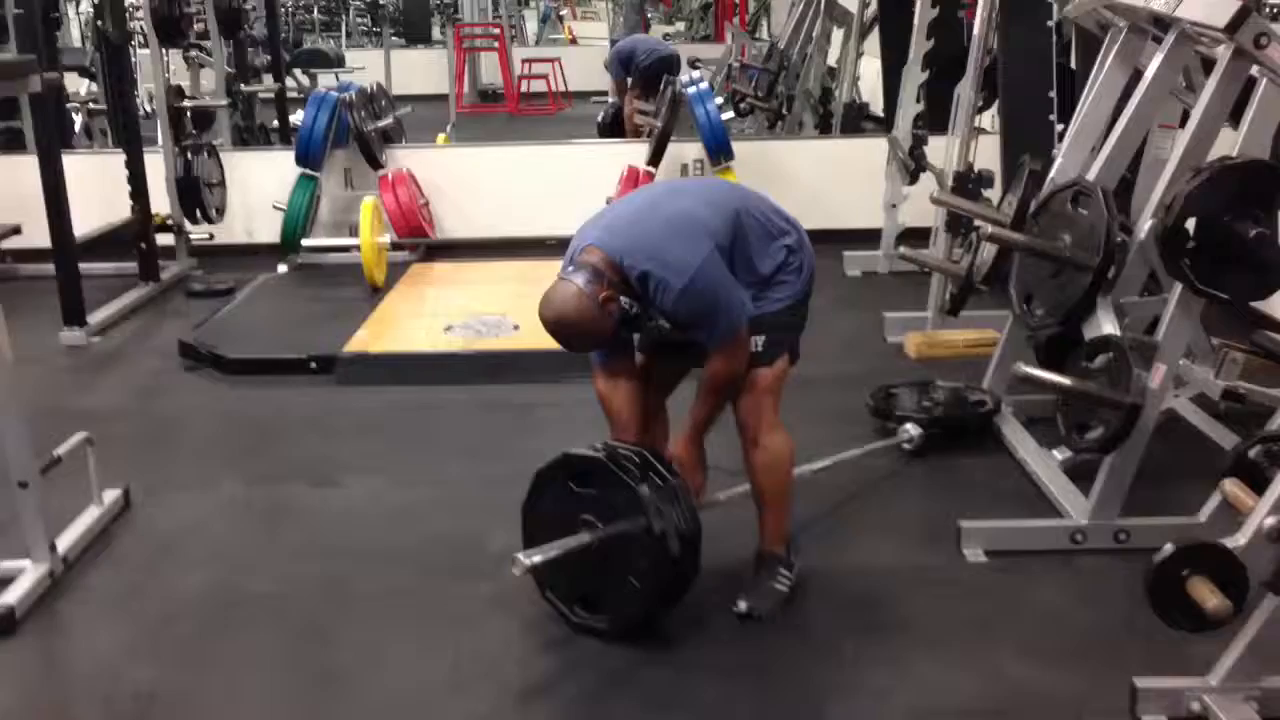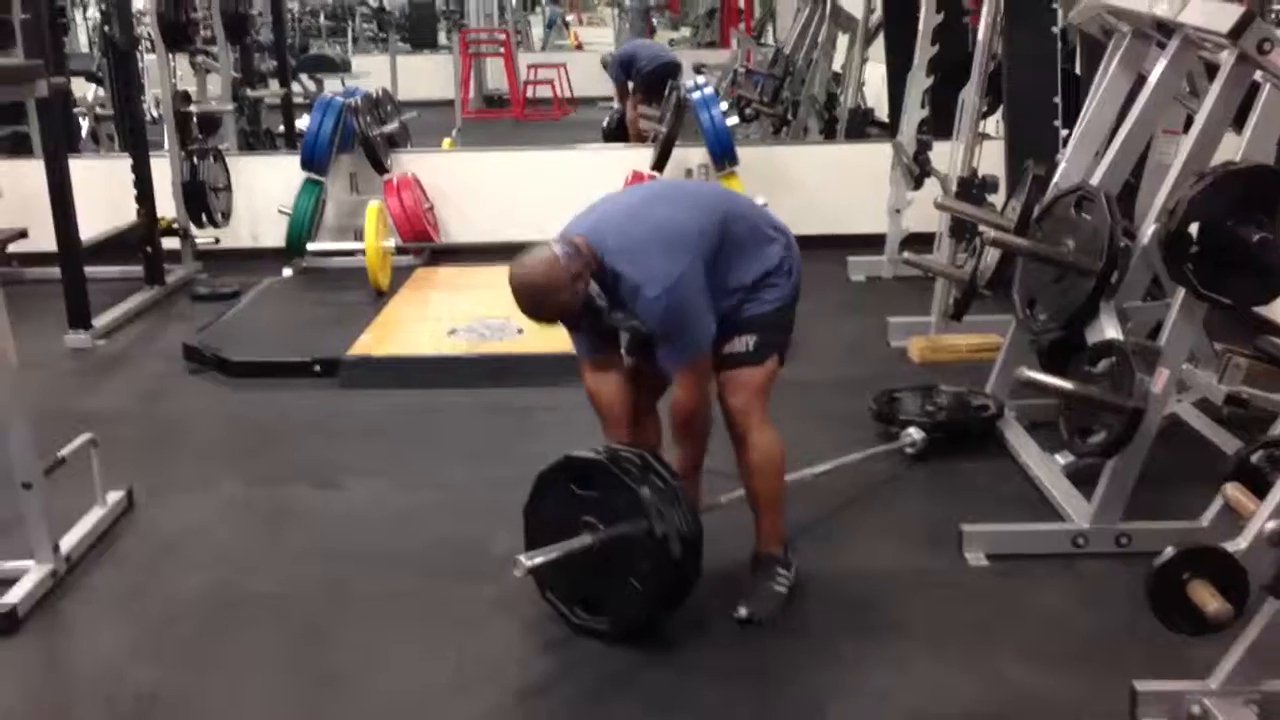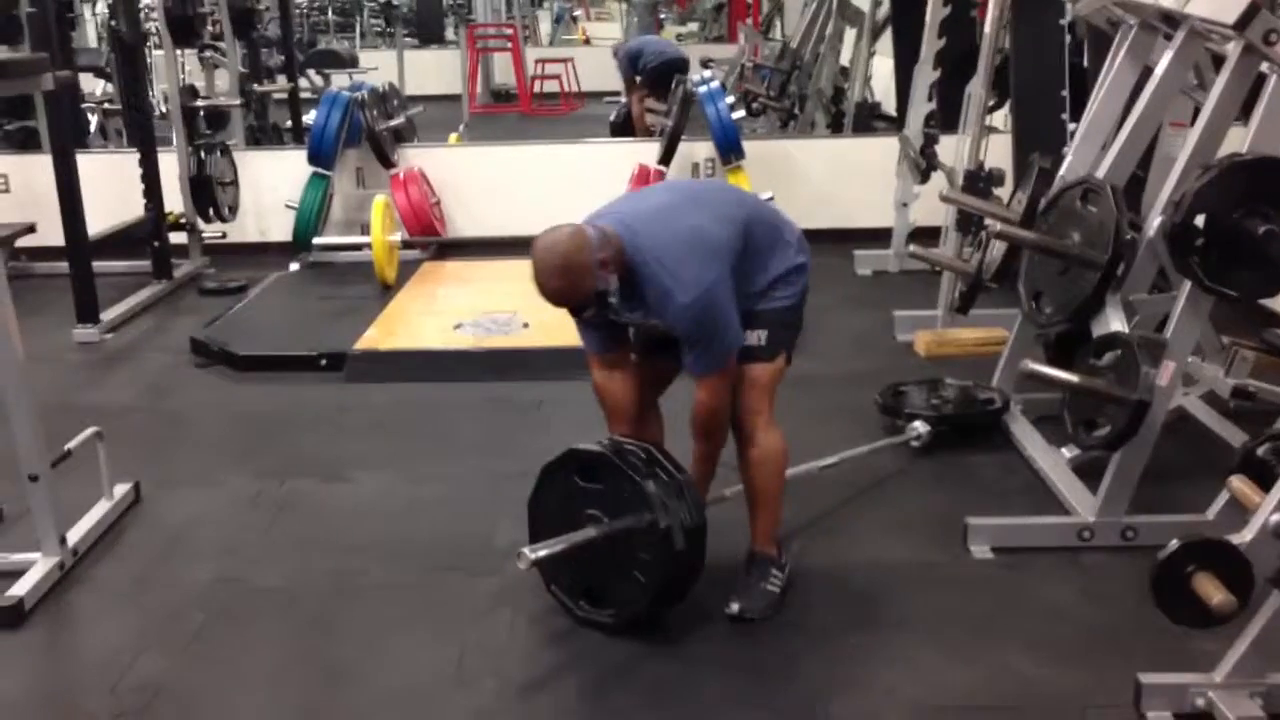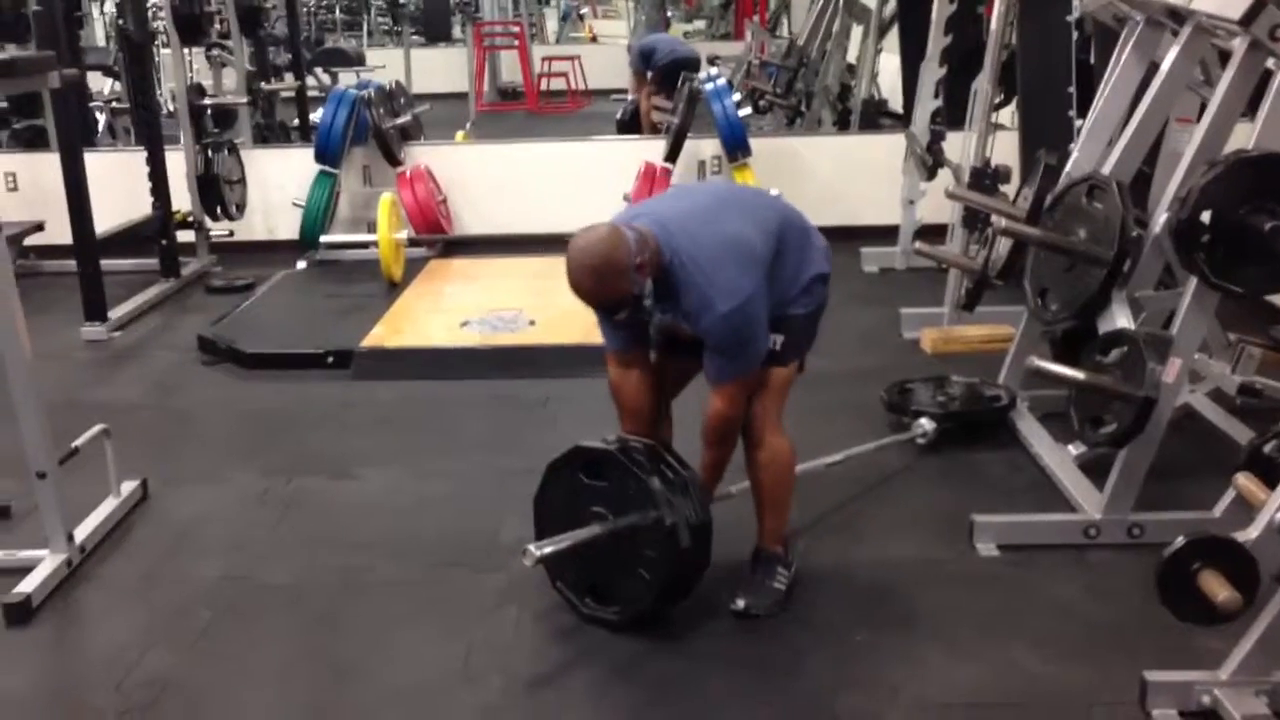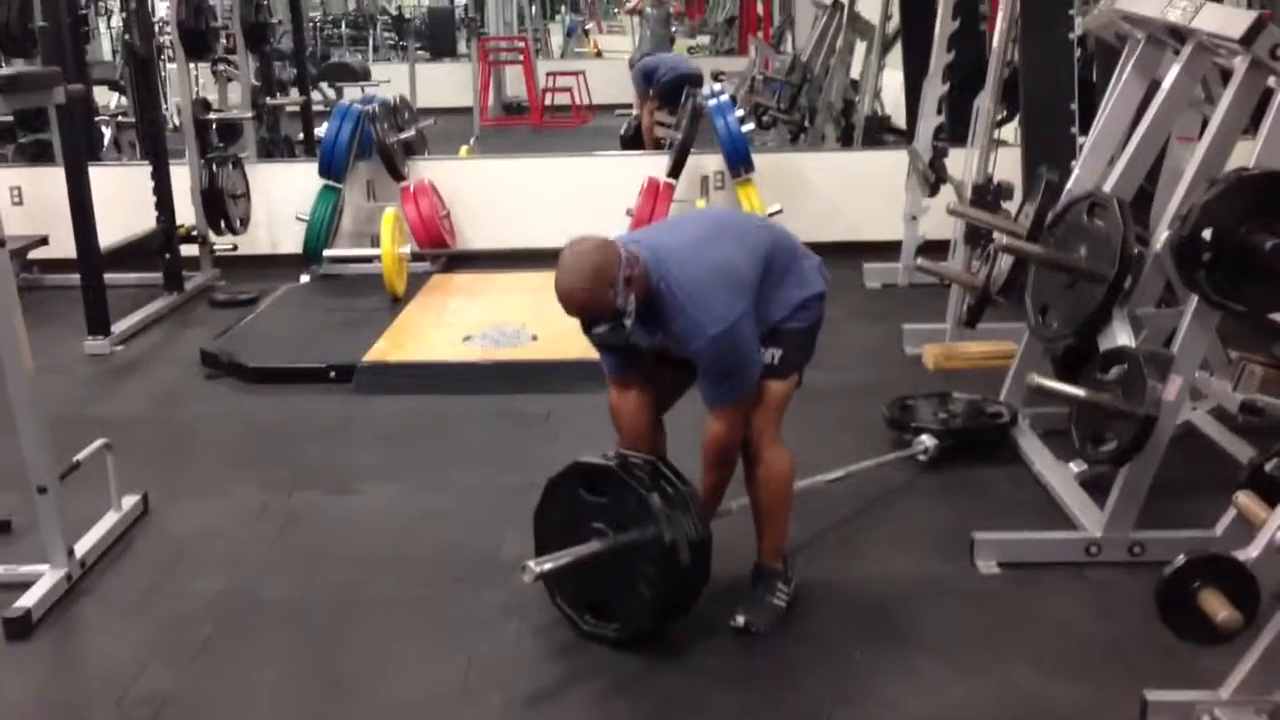
dt=0.3s
person 1, frame 1
left shoulder: (680, 275)
right shoulder: (580, 282)
left elbow: (731, 358)
right elbow: (614, 379)
left wrist: (690, 438)
left hip: (771, 271)
left knee: (755, 416)
right knee: (643, 396)
left ankle: (777, 557)
person 1, frame 2
left shoulder: (657, 284)
right shoulder: (564, 268)
left elbow: (691, 390)
right elbow: (602, 373)
left wrist: (686, 482)
left hip: (757, 275)
right hip: (692, 270)
left knee: (743, 413)
right knee: (633, 395)
left ankle: (773, 557)
person 1, frame 3
left shoulder: (686, 285)
right shoulder: (583, 263)
left elbow: (712, 393)
right elbow: (611, 371)
left wrist: (698, 486)
left hip: (768, 274)
left knee: (748, 412)
right knee: (636, 395)
left ankle: (768, 556)
person 1, frame 4
left shoulder: (720, 294)
right shoulder: (612, 264)
left elbow: (728, 404)
right elbow: (627, 370)
left wrist: (700, 492)
left hip: (790, 279)
left knee: (758, 417)
right knee: (649, 395)
left ankle: (774, 555)
person 1, frame 5
left shoulder: (709, 315)
right shoulder: (603, 297)
left elbow: (728, 425)
right elbow: (628, 392)
left wrist: (700, 513)
left hip: (788, 296)
left knee: (756, 430)
right knee: (639, 414)
left ankle: (773, 571)
